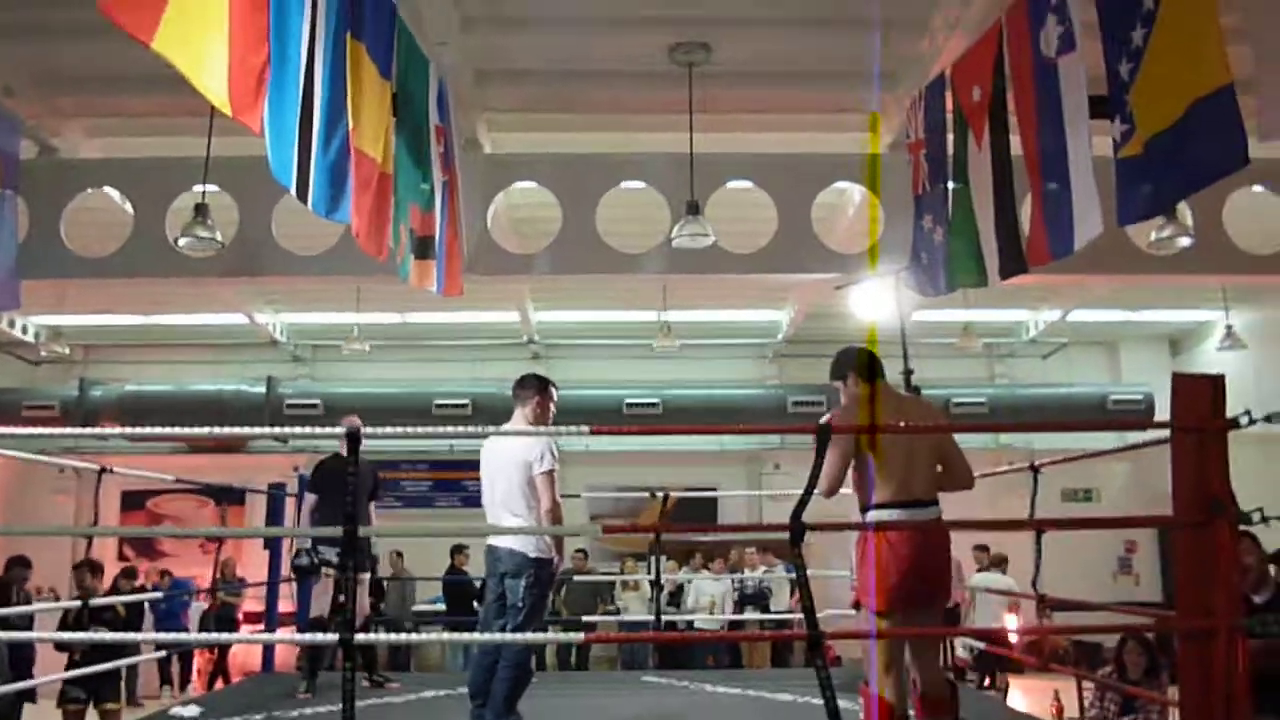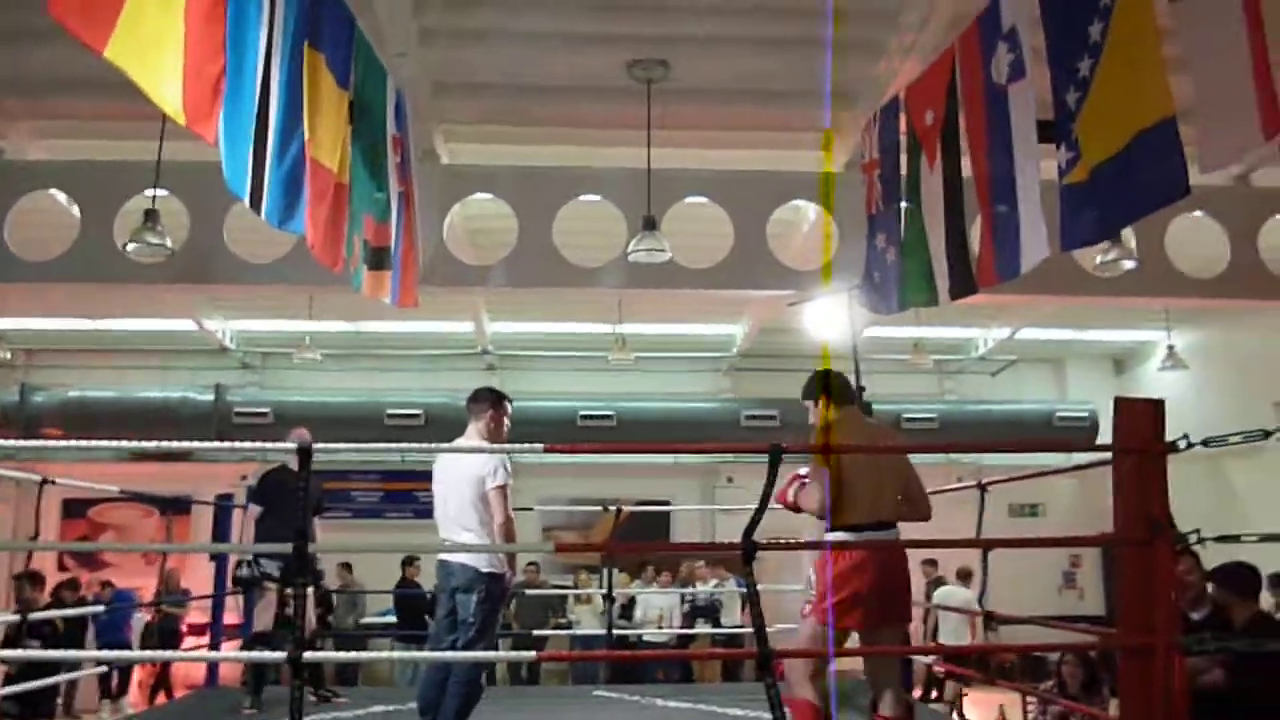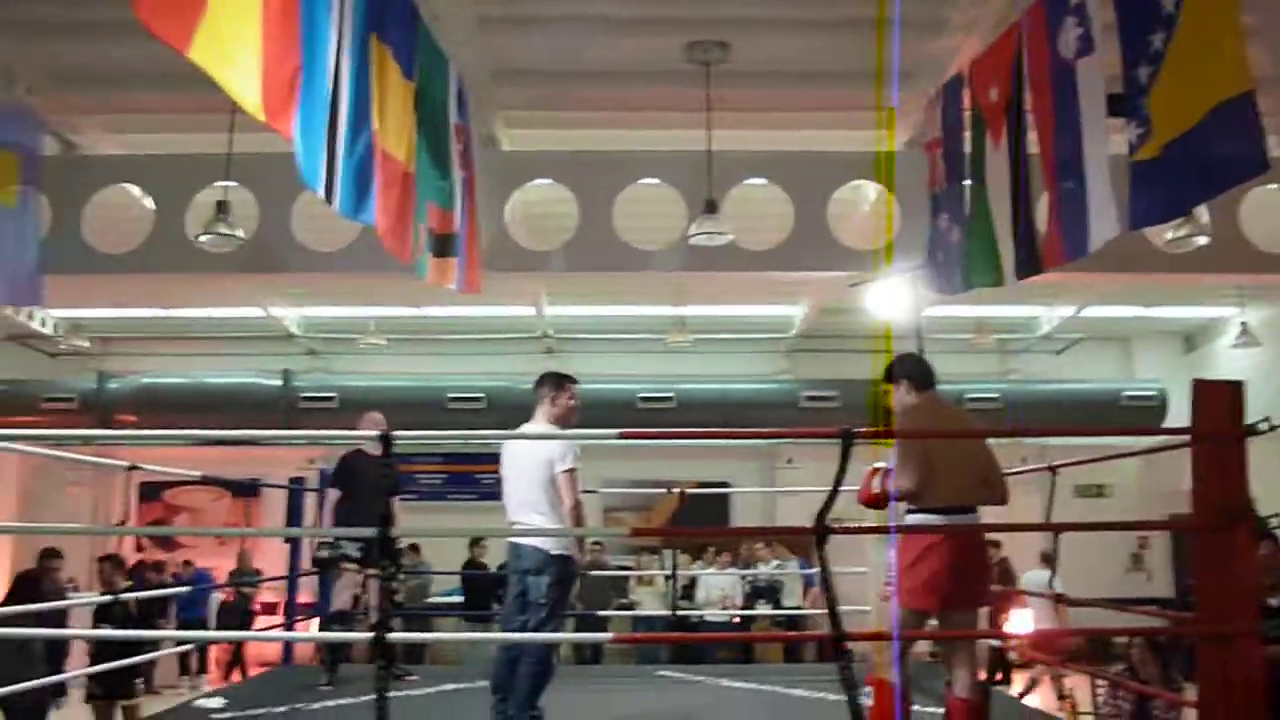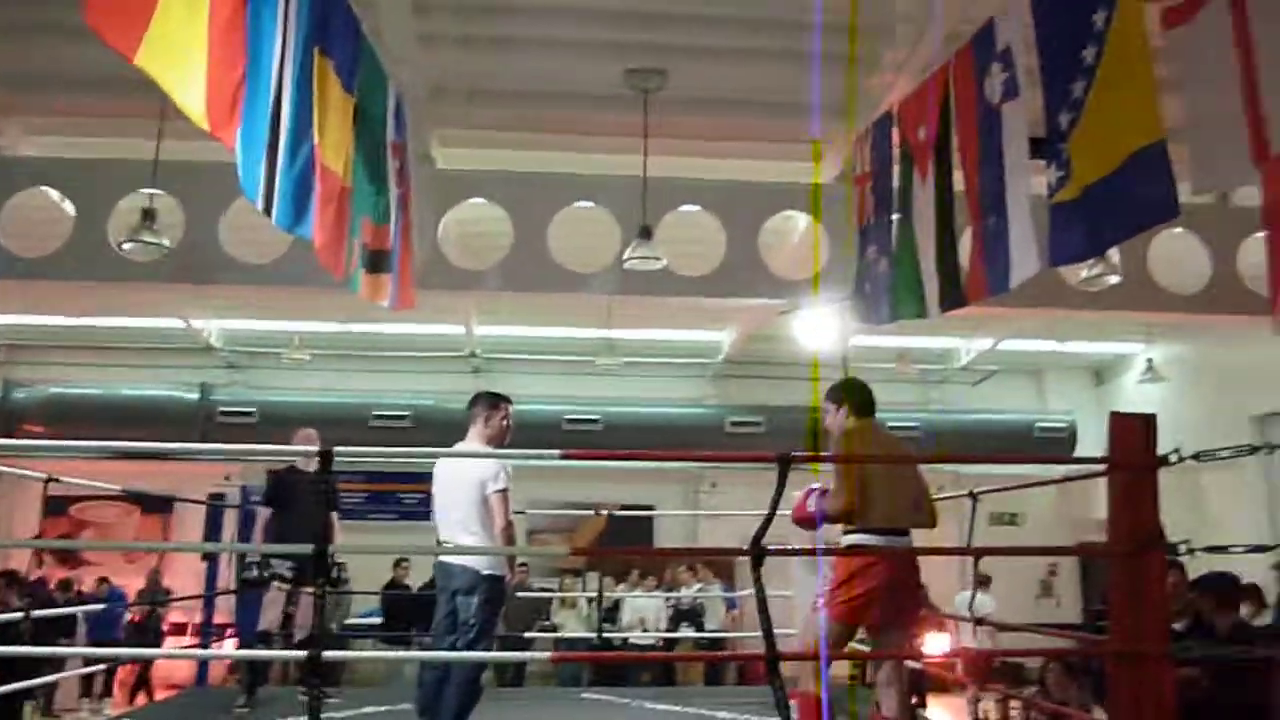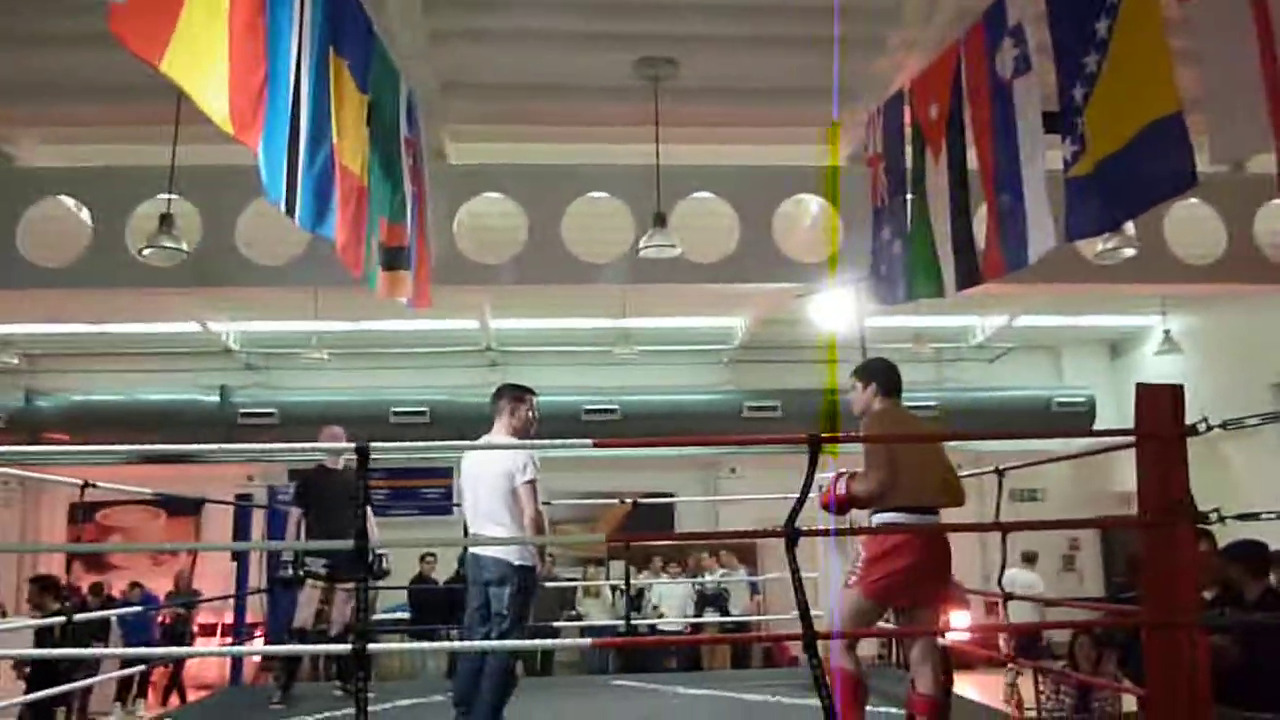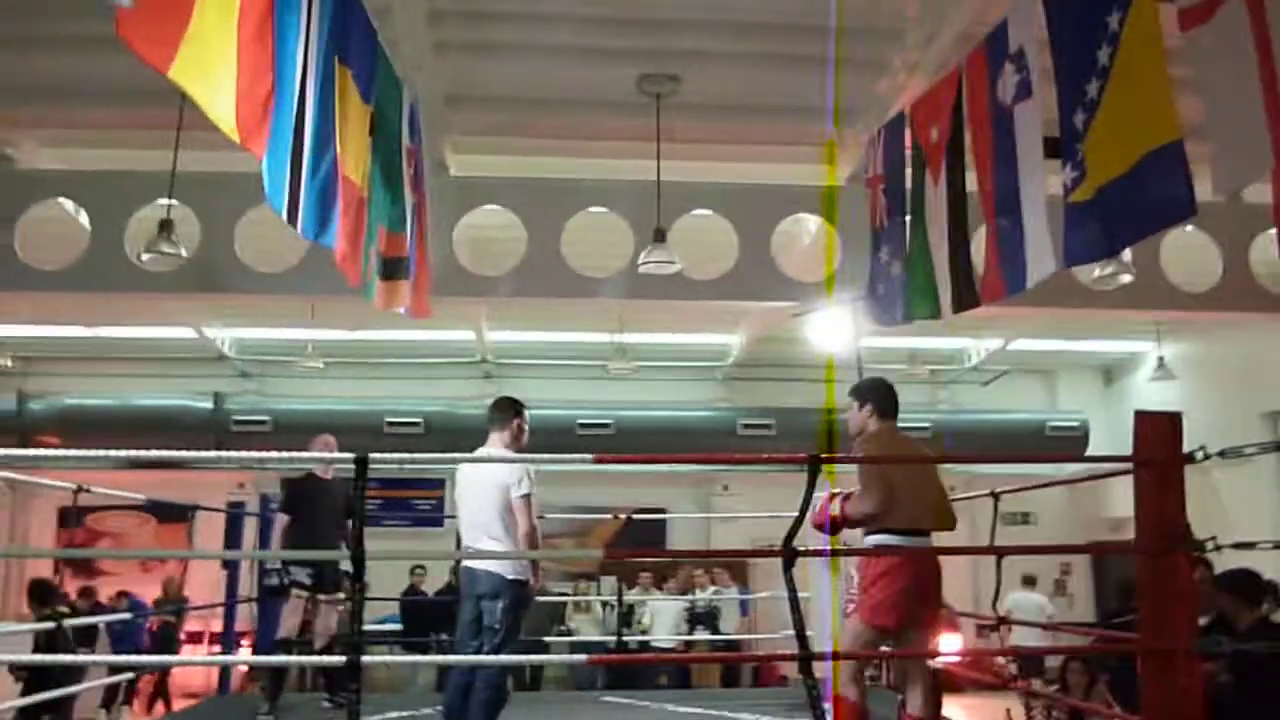
dt=0.3s
person 1, frame 1
left shoulder: (855, 412)
right shoulder: (926, 410)
left elbow: (827, 486)
right elbow: (964, 477)
left wrist: (832, 446)
left hip: (888, 537)
right hip: (931, 533)
left knee: (884, 665)
right knee: (926, 660)
person 1, frame 2
left shoulder: (830, 433)
right shoulder: (890, 439)
left elbow: (823, 502)
right elbow: (921, 509)
left wrist: (797, 493)
left hip: (849, 558)
right hip: (889, 556)
left knee: (800, 670)
right knee: (887, 679)
person 1, frame 3
left shoulder: (910, 415)
right shoulder: (967, 422)
left elbow: (909, 482)
right elbow: (998, 492)
left wrist: (881, 485)
left hip: (928, 540)
right hip: (968, 539)
right knee: (961, 659)
person 1, frame 4
left shoulder: (848, 438)
right shoulder: (900, 449)
left elbow: (844, 501)
right elbow: (928, 517)
left wrist: (816, 505)
left hip: (863, 560)
right hip: (901, 562)
left knee: (807, 666)
right knee: (890, 677)
person 1, frame 5
left shoulder: (876, 421)
right shoulder: (924, 429)
left elbow: (877, 481)
right elbow: (955, 495)
left wrist: (845, 489)
left hip: (895, 539)
right hip: (931, 540)
left knee: (839, 639)
right knee: (922, 653)
person 1, frame 6
left shoulder: (870, 442)
right shoulder: (920, 452)
left elbow: (873, 503)
right elbow: (946, 518)
left wrist: (838, 510)
left hip: (888, 562)
right hip: (922, 563)
left knee: (845, 669)
right knee: (914, 673)
person 2, frame 1
left shoulder: (490, 443)
right shoulder: (538, 443)
right elbow: (549, 506)
right wrist: (558, 550)
left hip: (496, 548)
right hip: (529, 552)
left knee: (491, 635)
right knee: (517, 641)
person 2, frame 2
left shoulder: (443, 457)
right shoulder: (492, 458)
right elbow: (501, 521)
right wrist: (510, 566)
left hip: (448, 562)
right hip: (481, 567)
left knee: (441, 649)
right knee: (469, 655)
person 2, frame 3
left shoulder: (512, 441)
right shoulder: (559, 442)
right elbow: (570, 504)
right wrist: (579, 546)
left hip: (518, 545)
right hip: (552, 549)
left knee: (514, 628)
right knee: (540, 635)
person 2, frame 4
left shoulder: (444, 460)
right shoulder: (492, 462)
right elbow: (502, 525)
right wrist: (510, 566)
left hip: (447, 564)
right hip: (482, 569)
left knee: (441, 648)
right knee: (469, 654)
person 2, frame 5
left shoulder: (470, 454)
right shoulder: (519, 454)
right elbow: (532, 515)
right wrist: (541, 555)
left hip: (477, 556)
right hip: (512, 559)
left knee: (474, 640)
right knee: (503, 646)
person 2, frame 6
left shoulder: (465, 467)
right shoulder: (515, 467)
right elbow: (526, 529)
right wrist: (535, 571)
left hip: (471, 570)
right hip: (505, 574)
left knee: (466, 653)
right knee: (493, 660)
person 3, frame 1
left shoulder: (369, 471)
right shoulder: (326, 466)
right elbow: (308, 507)
left wrist: (372, 547)
right wrist: (303, 545)
left hip: (358, 546)
right hip: (328, 544)
left knee: (362, 612)
right knee: (320, 611)
left ankle: (370, 672)
right ankle: (309, 676)
person 3, frame 2
left shoulder: (313, 485)
right shoulder: (271, 478)
right elbow: (251, 517)
left wrist: (316, 563)
right wrist: (245, 557)
left hip: (300, 561)
right hip: (271, 558)
left knee: (308, 625)
right knee: (263, 626)
right ankle: (254, 691)
person 3, frame 3
left shoulder: (390, 467)
right shoulder: (349, 461)
right elbow: (331, 501)
left wrist: (395, 543)
left hip: (378, 543)
right hip: (350, 540)
left knee: (379, 606)
right knee: (342, 602)
left ankle: (388, 663)
person 3, frame 4
left shoulder: (326, 482)
right shoulder: (281, 477)
left elbow: (332, 522)
right elbow: (263, 518)
left hip: (314, 561)
right hip: (283, 557)
left knee: (306, 626)
right knee: (269, 624)
right ankle: (249, 689)
person 3, frame 5
left shoulder: (356, 479)
right shoulder: (310, 478)
left elbow: (367, 516)
right elbow: (295, 518)
left wrist: (377, 551)
right wrist: (288, 555)
left hip: (348, 557)
right hip: (316, 556)
left knee: (341, 622)
right knee: (303, 620)
left ankle: (345, 680)
right ankle: (284, 685)
person 3, frame 6
left shoulder: (342, 489)
right shoulder: (298, 485)
left elbow: (348, 530)
right elbow: (280, 526)
left hip: (330, 568)
right hip: (299, 566)
left knee: (326, 634)
right knee: (287, 631)
left ankle: (332, 692)
